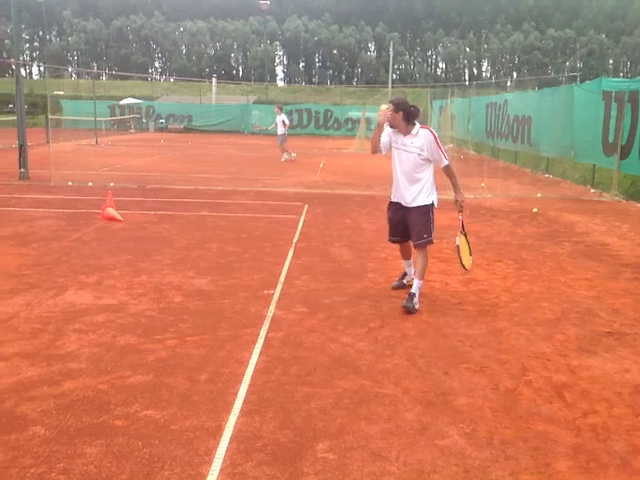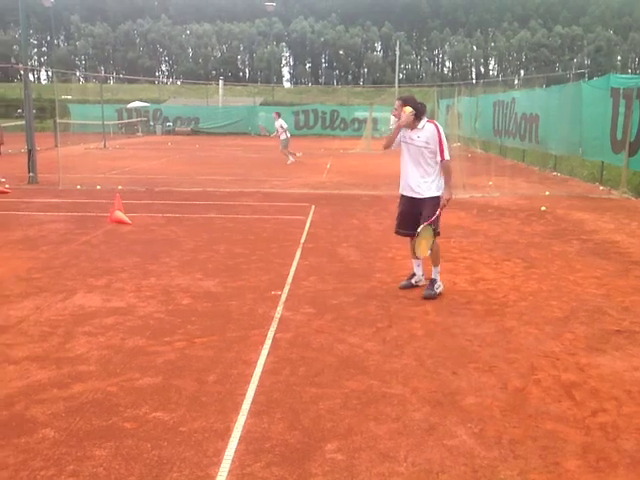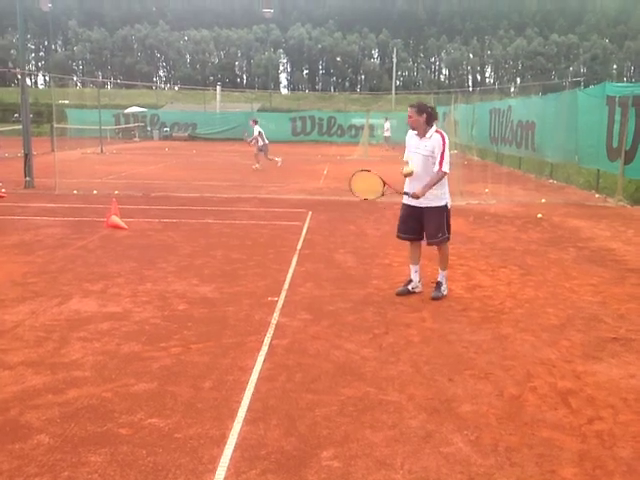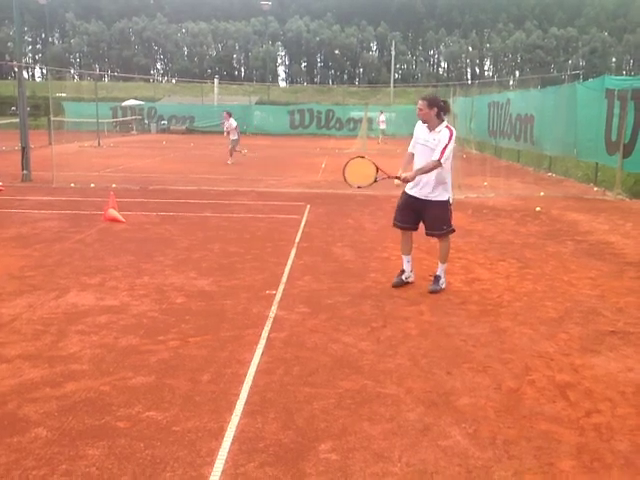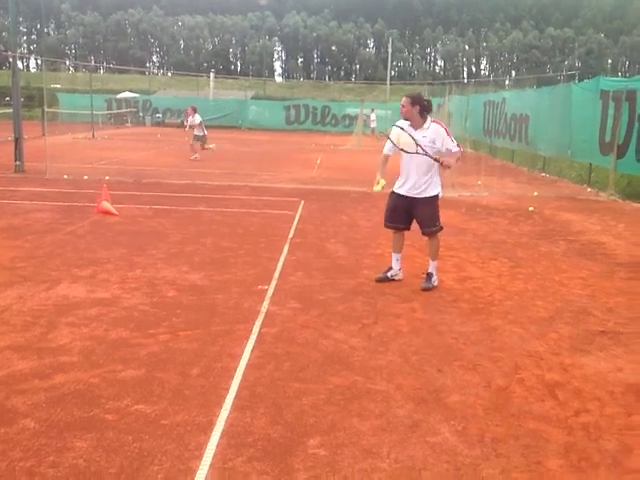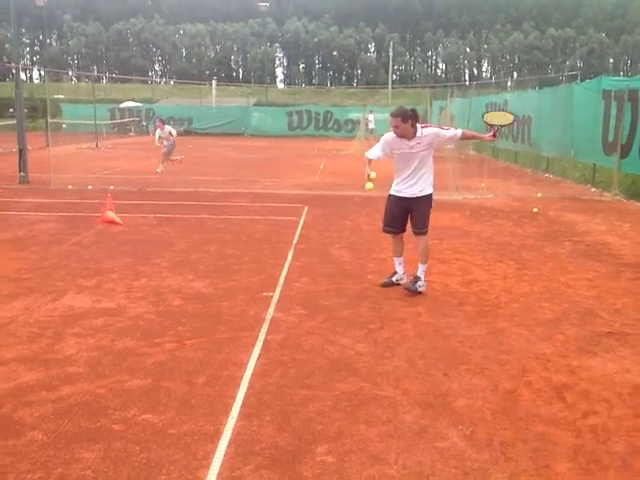
dt=0.3s
person 1, frame 1
left shoulder: (427, 135)
right shoulder: (391, 133)
left elbow: (444, 164)
right elbow: (375, 150)
left wrist: (457, 191)
right wrist: (379, 125)
left hip: (421, 200)
right hip: (399, 198)
left knee: (420, 245)
right knee: (401, 239)
left ankle: (414, 294)
right ankle: (409, 274)
person 1, frame 2
left shoulder: (432, 128)
right shoulder: (401, 127)
left elbow: (445, 160)
right elbow: (386, 146)
left wrist: (448, 189)
right wrist: (399, 125)
left hip: (430, 193)
right hip: (408, 191)
right knee: (411, 235)
left ankle: (435, 279)
right ankle: (418, 275)
person 1, frame 3
left shoulder: (439, 138)
right shoulder: (410, 136)
left elbow: (442, 171)
left wrist: (424, 189)
right wrist: (406, 169)
left hip: (435, 200)
right hip: (411, 198)
left knee: (440, 241)
right knee: (413, 240)
left ankle: (442, 282)
right ankle: (415, 281)
person 1, frame 4
left shoulder: (448, 133)
right shoulder: (419, 127)
left elbow: (437, 162)
left wrist: (414, 173)
right wrist: (404, 172)
left hip: (437, 194)
right hip: (413, 190)
left knee: (442, 235)
right knee: (405, 229)
left ankle: (440, 276)
right ankle: (407, 272)
person 1, frame 5
left shoulder: (437, 129)
right shoulder: (400, 127)
left elbow: (455, 150)
right elbow: (387, 152)
left wrist: (450, 158)
right wrist: (380, 173)
left hip: (427, 191)
right hip: (402, 189)
left knee: (432, 232)
right knee: (397, 229)
left ankle: (432, 273)
right ankle: (396, 269)
person 1, frame 6
left shoulder: (430, 134)
right shoulder: (389, 139)
left elbow: (458, 134)
right elbow: (371, 155)
left wrist: (483, 137)
right wrist: (368, 170)
left hip: (421, 192)
right hip: (398, 191)
left knee: (420, 233)
right knee: (395, 233)
left ankle: (420, 278)
right ankle: (399, 274)
